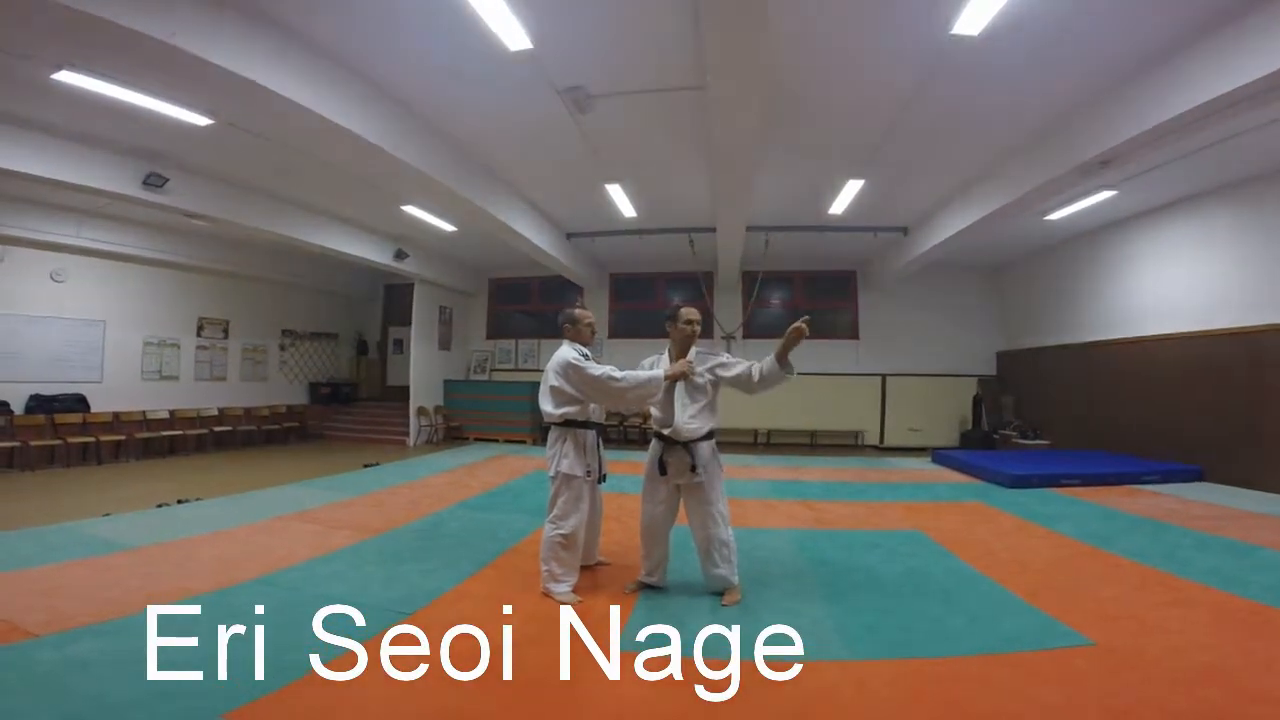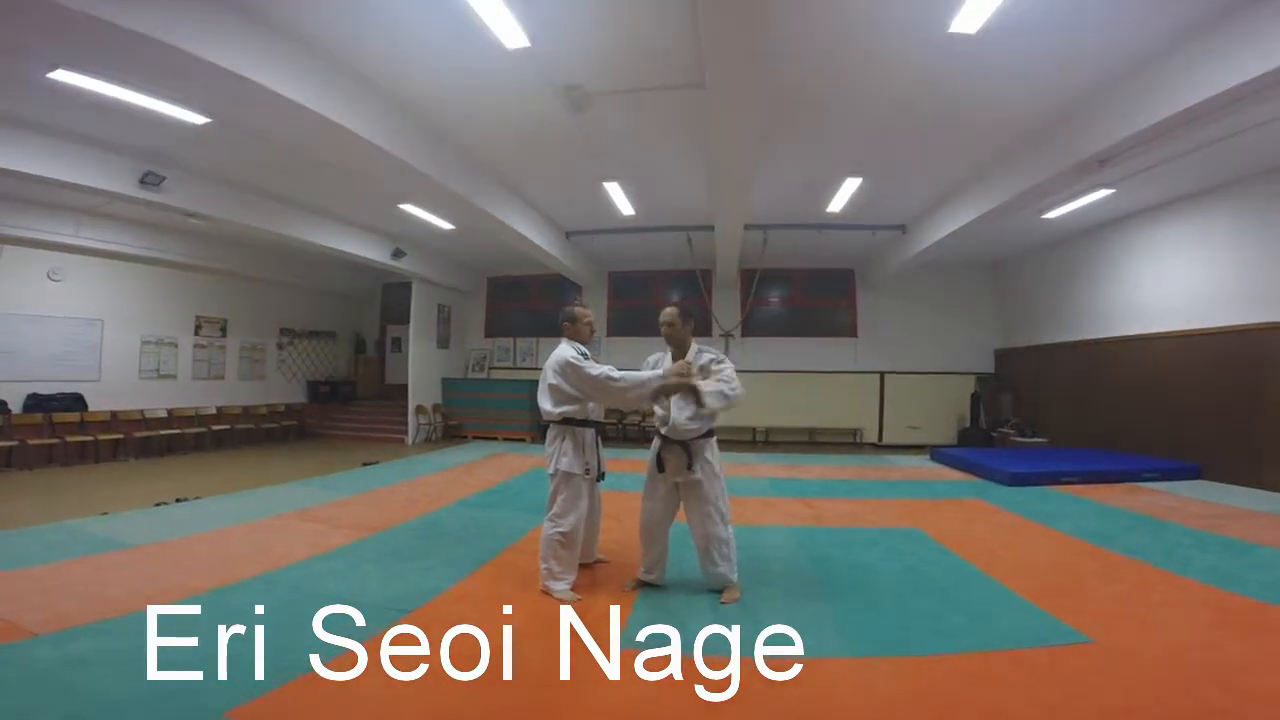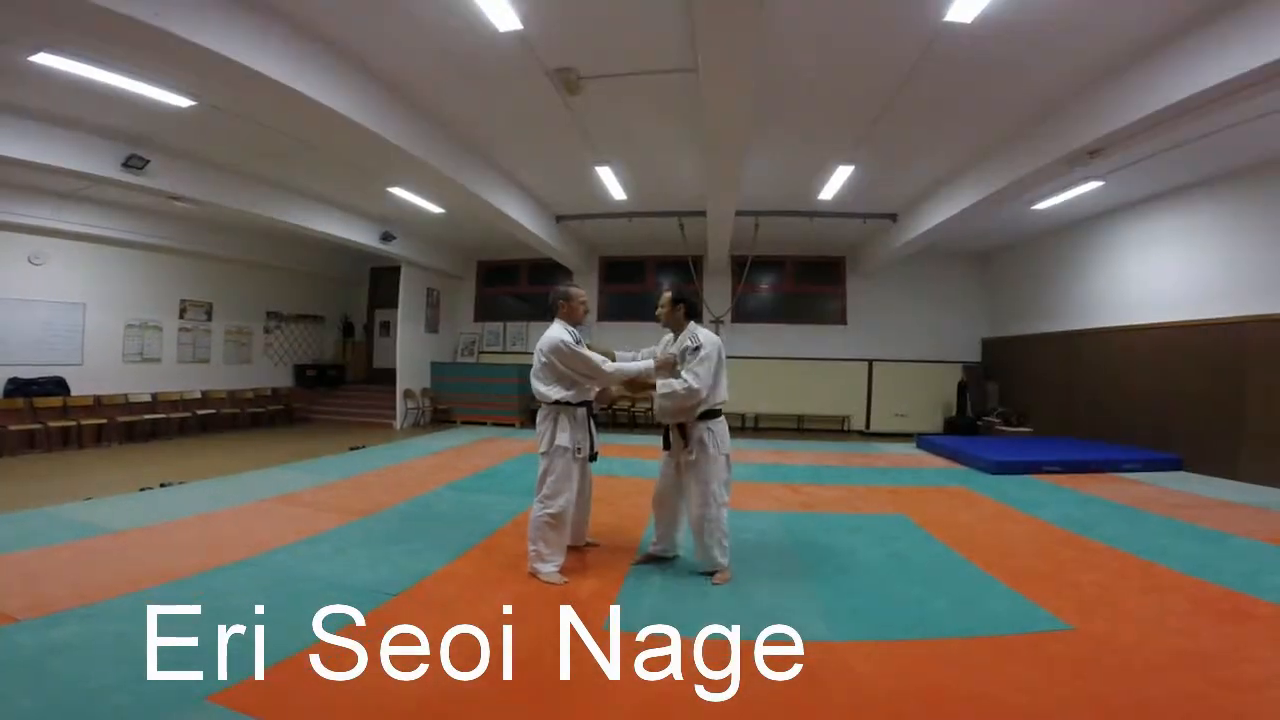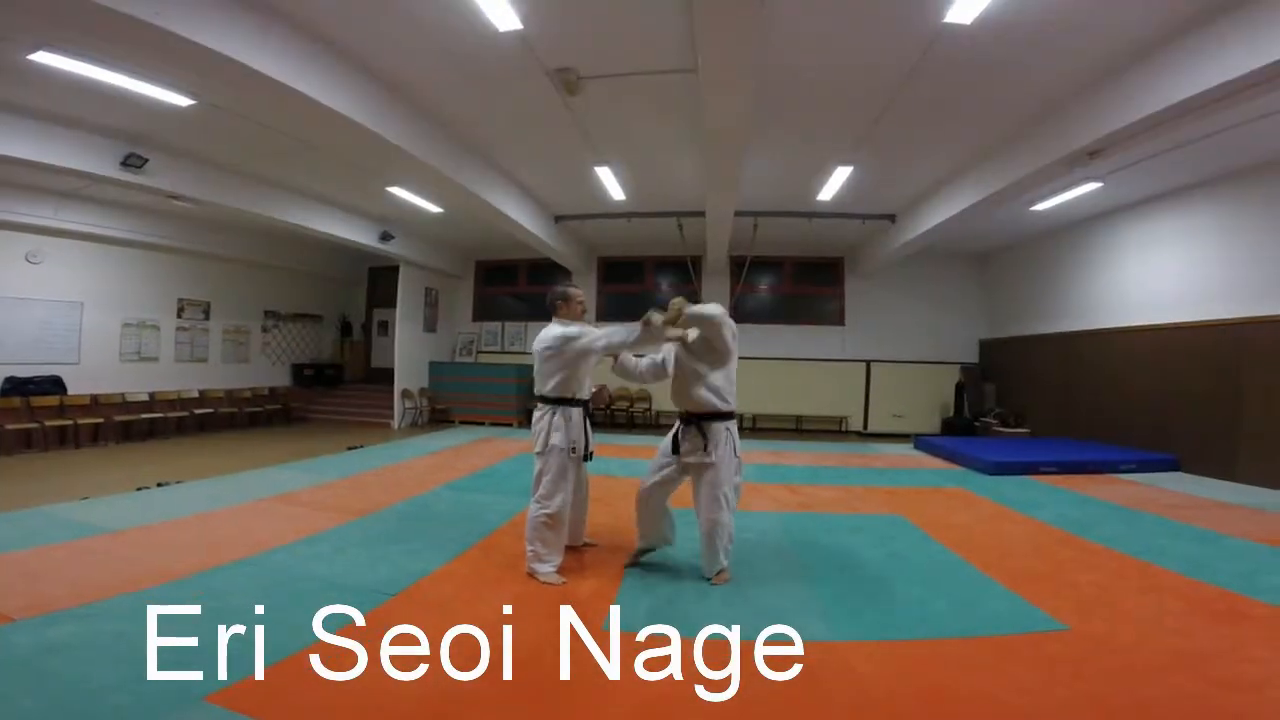
dt=0.4s
person 1, frame 1
left shoulder: (577, 357)
right shoulder: (568, 360)
left elbow: (601, 390)
right elbow: (615, 382)
right wrist: (666, 374)
left hip: (584, 440)
right hip: (571, 444)
left knee: (589, 506)
right knee: (567, 514)
left ankle: (585, 556)
right ankle: (556, 582)
person 1, frame 2
left shoulder: (576, 355)
right shoulder: (566, 358)
left elbow: (599, 390)
right elbow: (613, 382)
right wrist: (664, 376)
left hip: (582, 438)
right hip: (569, 441)
left knee: (588, 504)
right knee: (565, 512)
left ankle: (584, 554)
right ankle: (555, 580)
person 1, frame 3
left shoulder: (568, 336)
right shoulder: (558, 340)
right elbow: (601, 370)
left wrist: (596, 390)
right wrist: (654, 364)
left hip: (575, 420)
right hip: (560, 424)
left knee: (579, 486)
right knee: (555, 494)
left ankle: (575, 537)
right ankle: (543, 562)
person 1, frame 4
left shoulder: (567, 336)
right shoulder: (557, 337)
right elbow: (604, 339)
left wrist: (591, 390)
right wrist: (648, 329)
left hip: (572, 418)
right hip: (557, 423)
left knee: (575, 486)
right knee: (552, 495)
left ankle: (572, 537)
right ankle: (541, 563)
person 2, frame 1
left shoulder: (712, 363)
right shoulder: (650, 365)
left elbow: (755, 377)
left wrist: (784, 348)
left hip: (699, 454)
right hip: (662, 452)
left knee: (711, 523)
right knee: (653, 521)
left ankle: (727, 582)
right ankle: (651, 576)
person 2, frame 2
left shoulder: (711, 360)
right shoulder: (654, 362)
left elbow: (730, 393)
left wrist: (690, 388)
left hip: (699, 452)
right hip: (664, 449)
left knee: (711, 520)
right knee: (653, 518)
left ankle: (726, 579)
right ankle: (650, 574)
person 2, frame 3
left shoulder: (705, 341)
right shoulder: (670, 342)
left elbow: (693, 388)
right elbow: (643, 359)
left wrist: (649, 385)
right wrist: (607, 354)
left hip: (705, 433)
right hip: (680, 432)
left knee: (707, 502)
right knee: (666, 496)
left ankle: (717, 563)
right ankle: (663, 548)
person 2, frame 4
left shoulder: (715, 340)
right shoulder: (673, 348)
left elbow: (715, 316)
right elbow: (643, 371)
left wrist: (681, 316)
right wrist: (616, 356)
left hip: (716, 434)
right hip: (684, 431)
left knee: (715, 507)
right knee: (651, 490)
left ankle: (718, 565)
right ankle: (653, 540)
